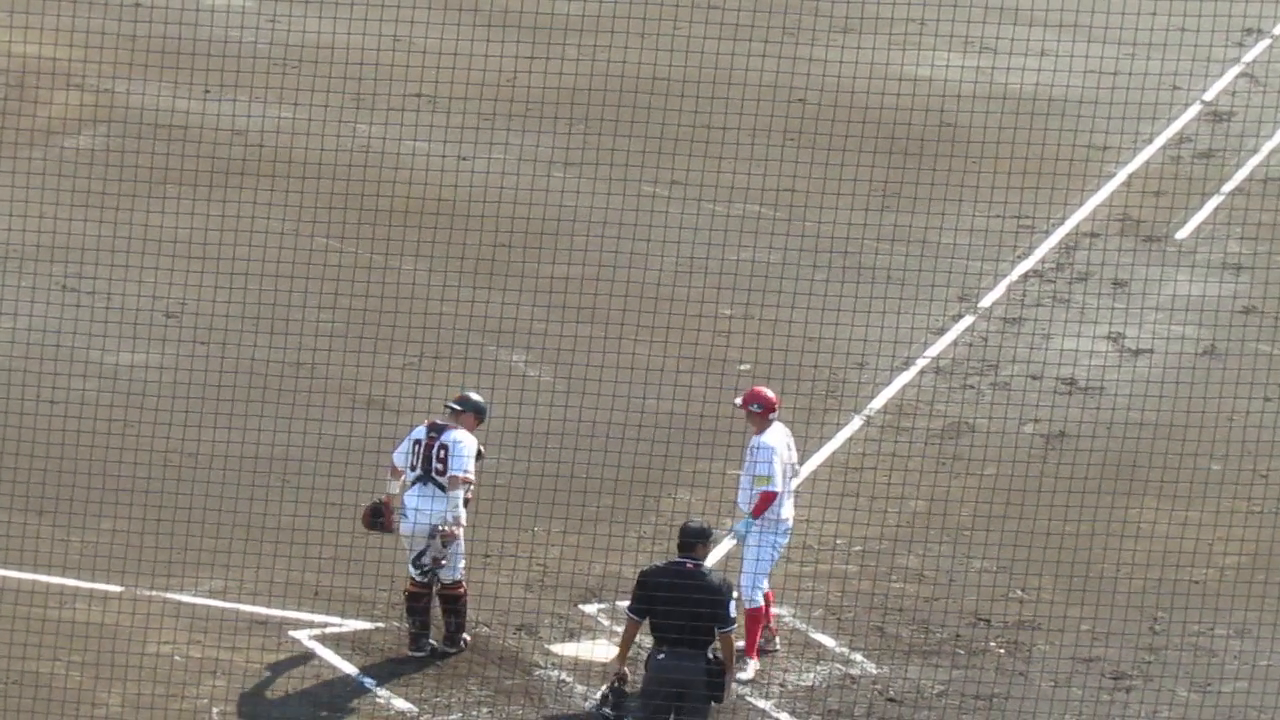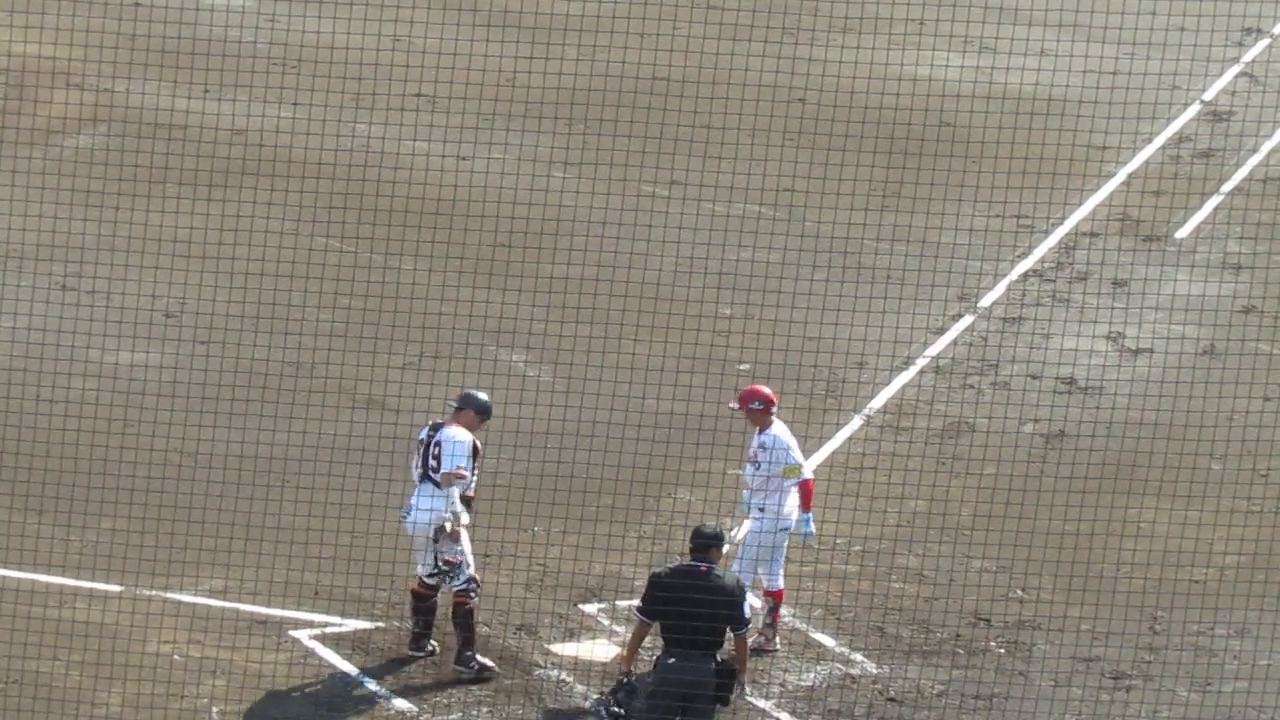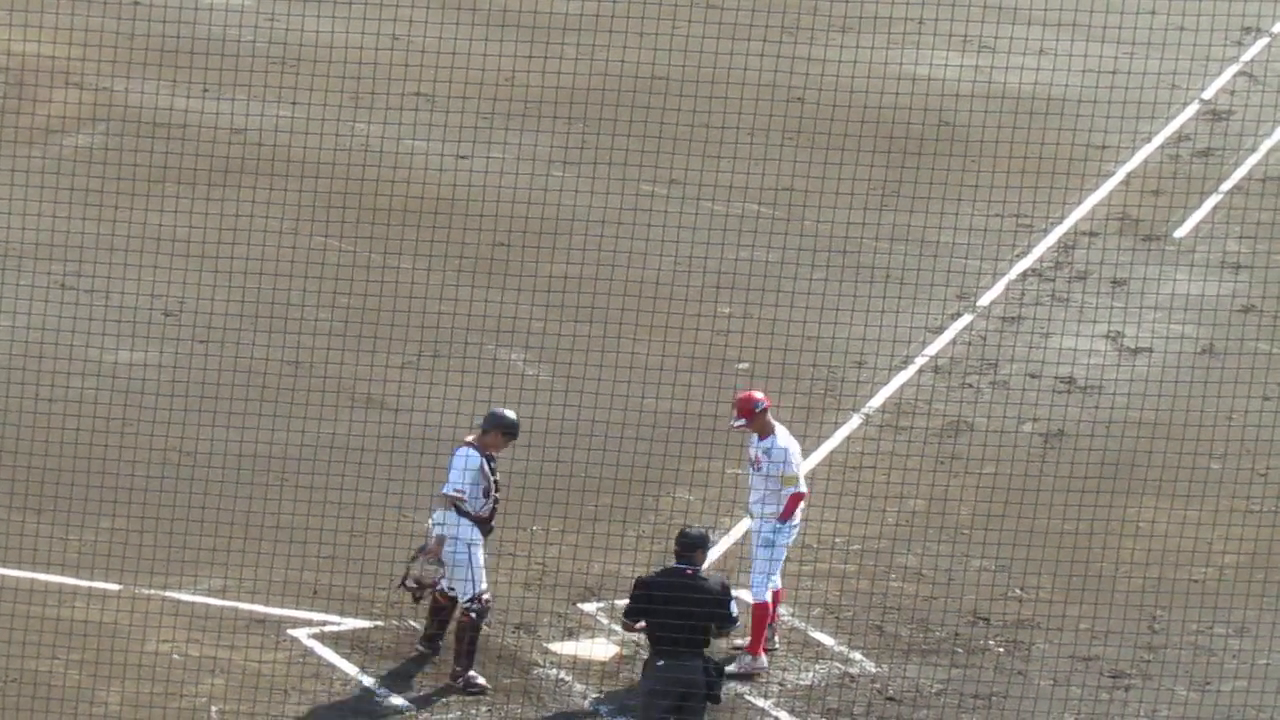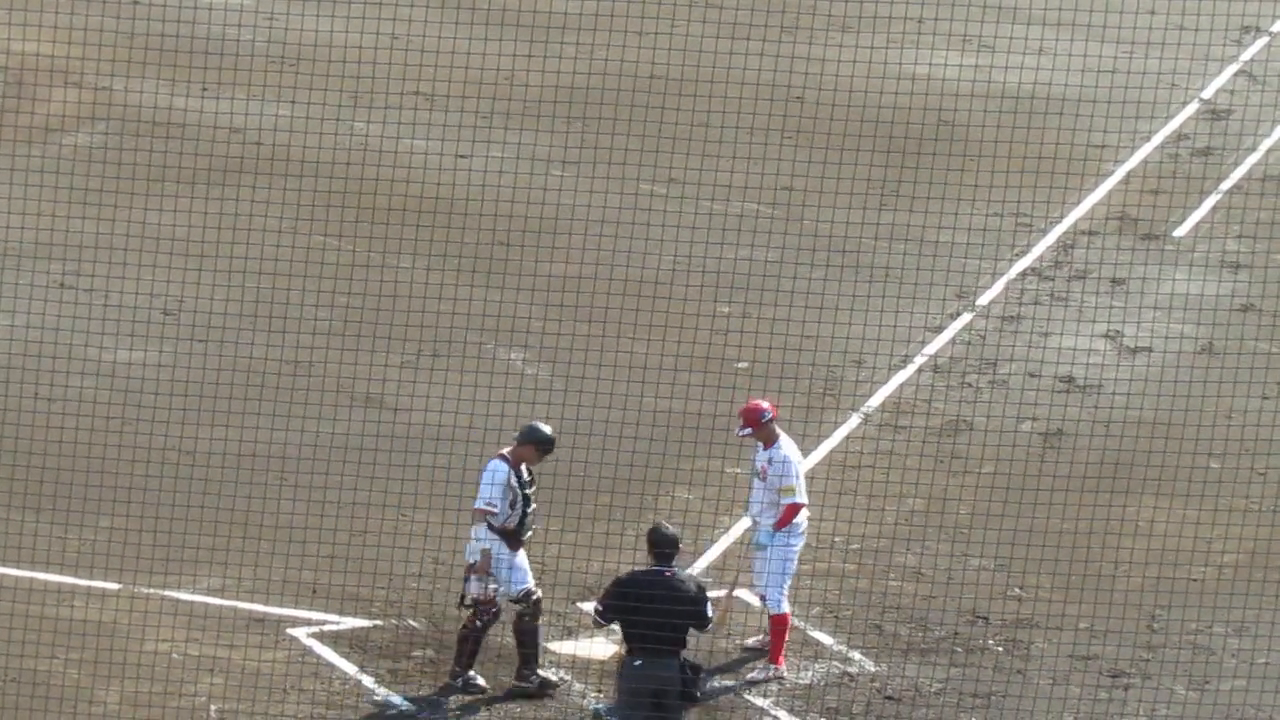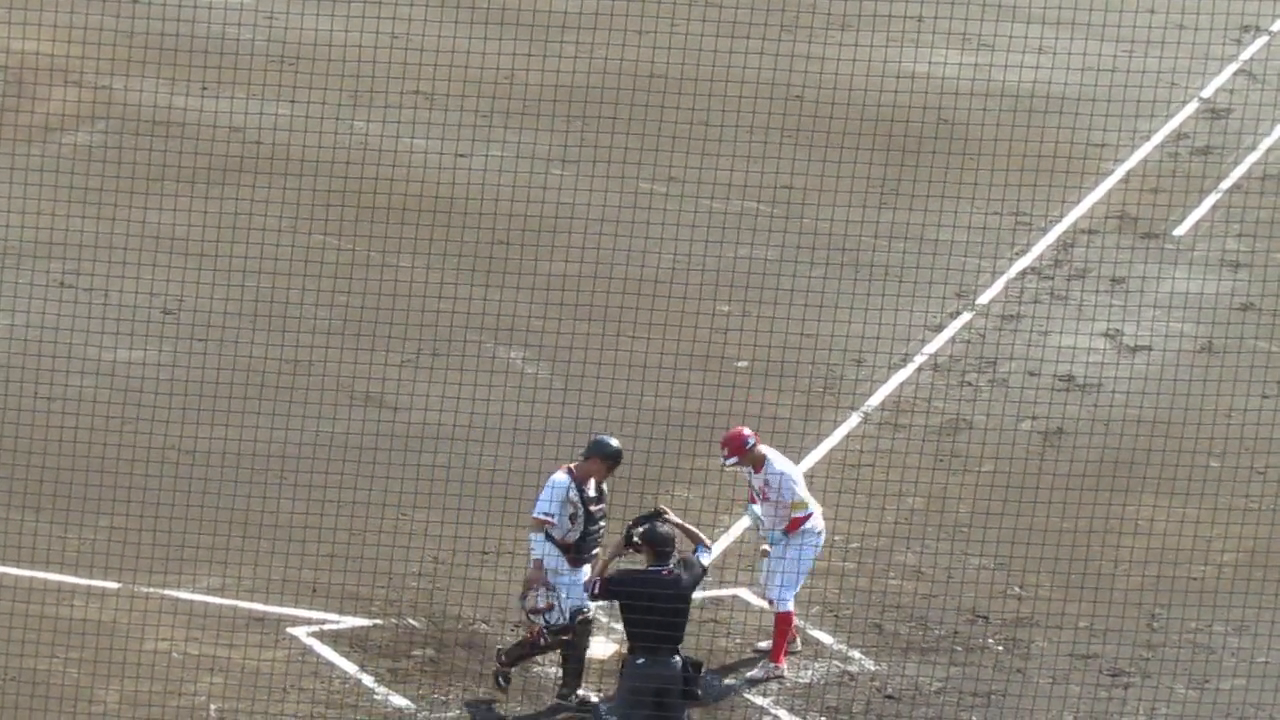
dt=0.4s
person 1, frame 1
left shoulder: (764, 444)
right shoulder: (779, 432)
left elbow: (770, 491)
right elbow: (792, 469)
left wrist: (748, 521)
left hip: (765, 525)
right hip: (772, 521)
left knee: (750, 586)
right knee: (756, 582)
left ankle: (750, 658)
right ankle: (767, 637)
person 1, frame 2
left shoulder: (780, 439)
right shoulder: (761, 433)
left elbow: (805, 479)
left wrist: (806, 517)
right wrist: (748, 494)
left hip: (771, 516)
right hip: (765, 513)
left knee: (741, 574)
right knee: (771, 574)
right ankle: (769, 635)
person 1, frame 3
left shoulder: (785, 446)
right shoulder: (757, 437)
left elbow: (798, 492)
left wrist: (778, 525)
right wrist: (754, 503)
left hip: (779, 523)
right hip: (762, 518)
left knee: (760, 584)
right knee: (768, 578)
left ankle: (755, 656)
right ankle: (767, 635)
person 1, frame 4
left shoulder: (787, 456)
right shoulder: (763, 445)
left elbow: (797, 503)
left wrist: (772, 531)
right wrist: (755, 510)
left hip: (784, 533)
right hip: (765, 528)
left knee: (775, 593)
right knee: (763, 583)
left ankle: (776, 664)
right ankle: (776, 635)
person 1, frame 5
left shoulder: (781, 473)
right shoulder: (753, 461)
left elbow: (807, 511)
left wrist: (782, 536)
right wrist: (753, 506)
left hip: (804, 532)
right hip: (779, 530)
left knee: (783, 593)
right knee: (771, 586)
left ankle: (776, 661)
right ankle: (788, 636)
person 2, frame 1
left shoulder: (420, 431)
right shoulder: (464, 440)
left elbow: (397, 466)
right elbow: (456, 482)
left wrist: (395, 493)
right wrist: (455, 522)
left hip: (410, 516)
right hip: (442, 520)
left knee: (419, 577)
right knee: (452, 579)
left ankle: (418, 640)
right ankle: (453, 638)
person 2, frame 2
left shoulder: (429, 432)
right shoulder: (460, 437)
right elbow: (450, 479)
right wrist: (455, 520)
left hip: (419, 514)
right hip: (445, 519)
left knee: (428, 577)
right knee: (465, 584)
left ankle: (420, 641)
right ankle: (466, 656)
person 2, frame 3
left shoulder: (479, 453)
right shoulder: (470, 457)
right elbow: (449, 500)
right wrist: (439, 540)
left hip: (467, 535)
right hip: (461, 537)
left knee: (449, 589)
right knee: (475, 601)
left ankle: (430, 641)
right ankle: (461, 670)
person 2, frame 4
left shoulder: (523, 466)
right shoulder: (498, 469)
right elbow: (481, 514)
right wrist: (484, 554)
left hip: (514, 547)
right hip: (491, 548)
left knee: (531, 604)
right knee: (483, 610)
left ankle: (527, 674)
right ankle: (460, 672)
person 2, frame 5
left shoulder: (597, 483)
right shoulder: (561, 482)
right elbow: (539, 524)
right wrist: (537, 566)
left hip: (581, 563)
right hip: (555, 562)
left knee: (582, 624)
right knee: (561, 630)
left ankle: (569, 691)
right ankle: (508, 659)
person 3, frame 1
left shoulder: (651, 576)
right shoulder: (718, 585)
left elbow: (633, 623)
right elbow: (725, 635)
left wrist: (620, 661)
right wrist: (728, 672)
left hip: (662, 662)
right hip: (698, 667)
person 3, frame 2
left shoulder: (663, 579)
right shoulder: (732, 586)
left elbow: (643, 624)
right elbow: (740, 635)
left wrist: (628, 659)
right wrist: (741, 671)
left hip: (671, 665)
right hip: (707, 669)
person 3, frame 3
left shoulder: (649, 584)
right shoulder: (717, 588)
left elbow: (629, 624)
right elbow: (727, 628)
left hip: (660, 668)
right hip: (696, 669)
person 3, frame 4
left shoulder: (627, 583)
right shoulder: (692, 587)
left elbow: (598, 620)
right elbow: (704, 625)
left hip: (637, 668)
right hip: (673, 668)
person 3, frame 5
left shoulder: (628, 581)
right shoulder: (685, 575)
left elbow: (592, 589)
right elbow: (706, 546)
left wrist: (611, 554)
right wrist: (679, 523)
left hip: (639, 666)
right hip: (673, 664)
